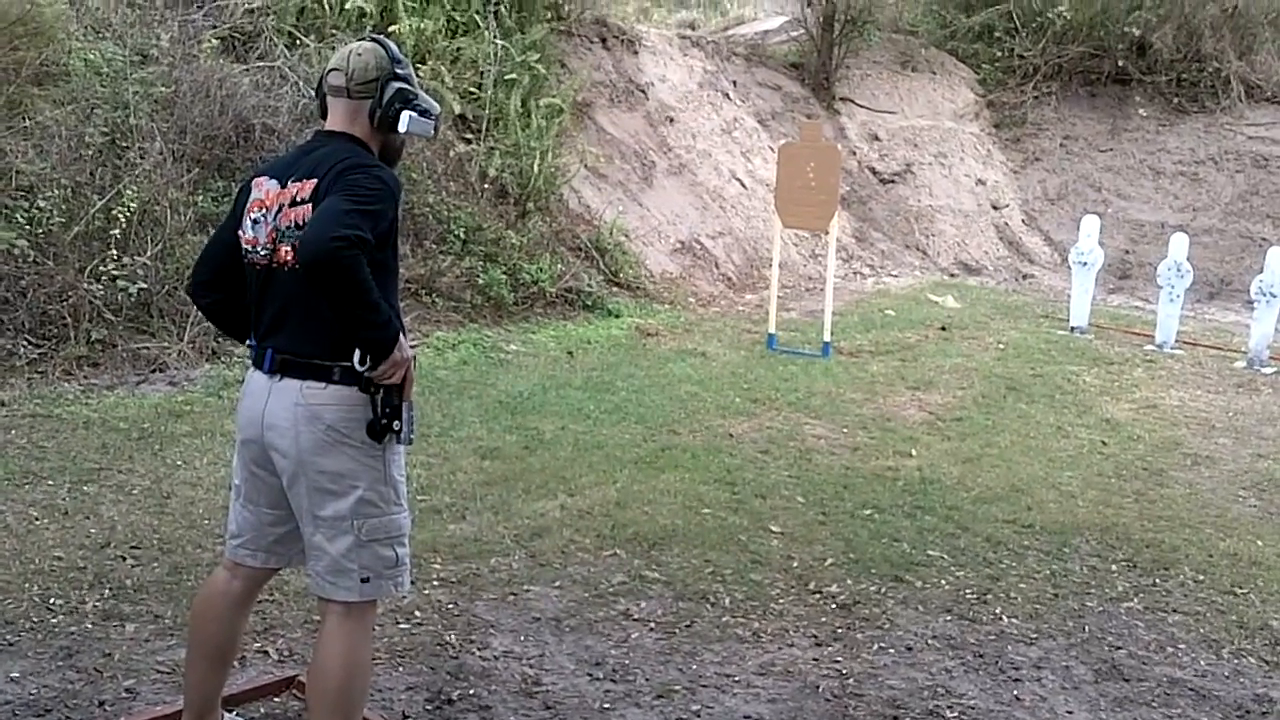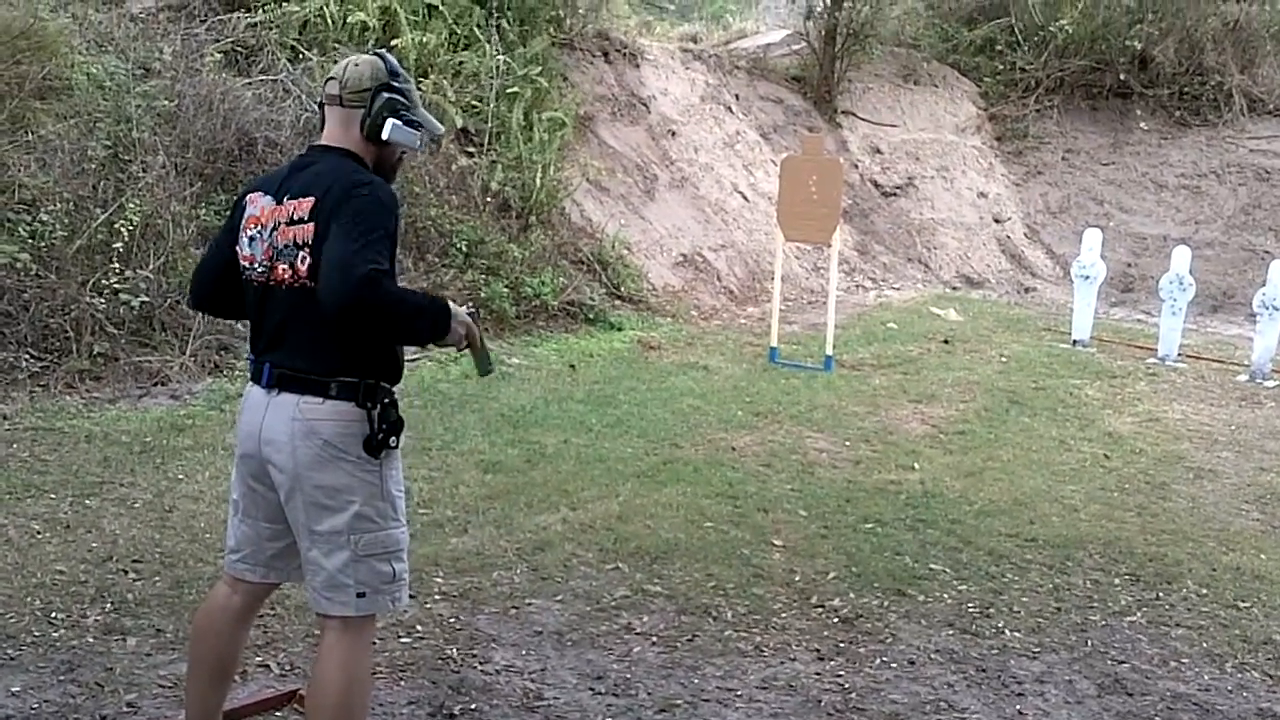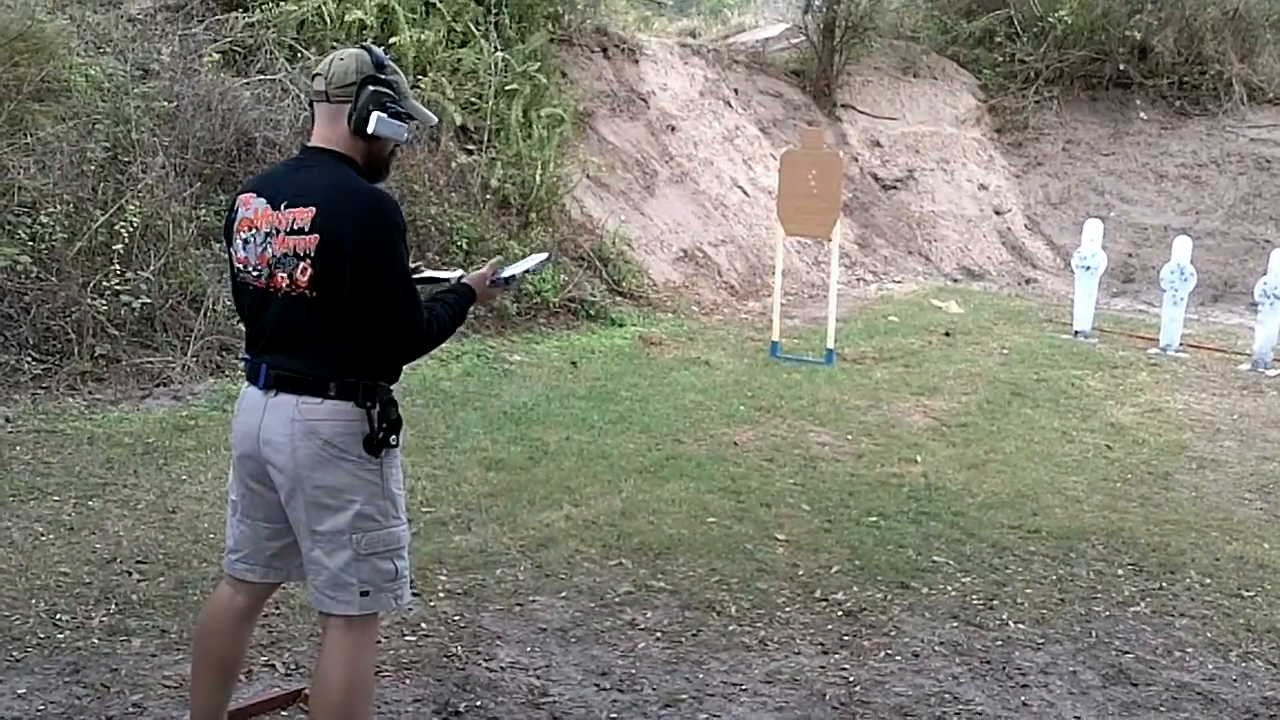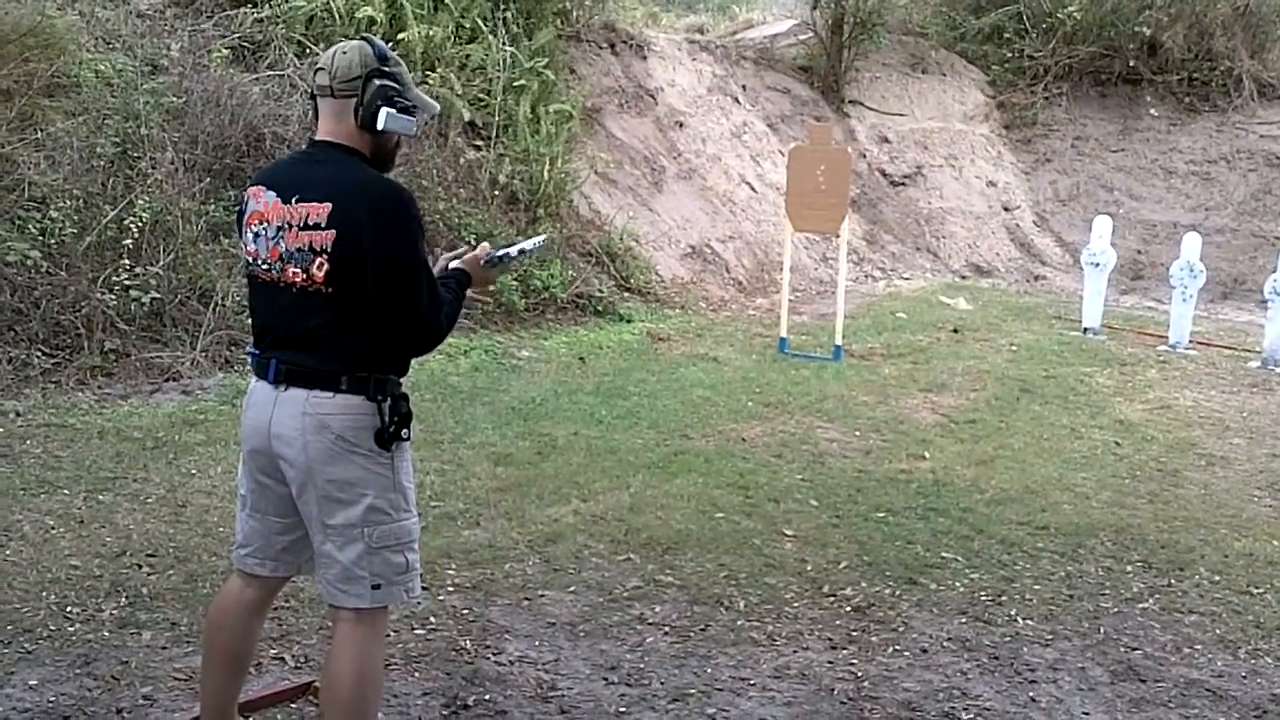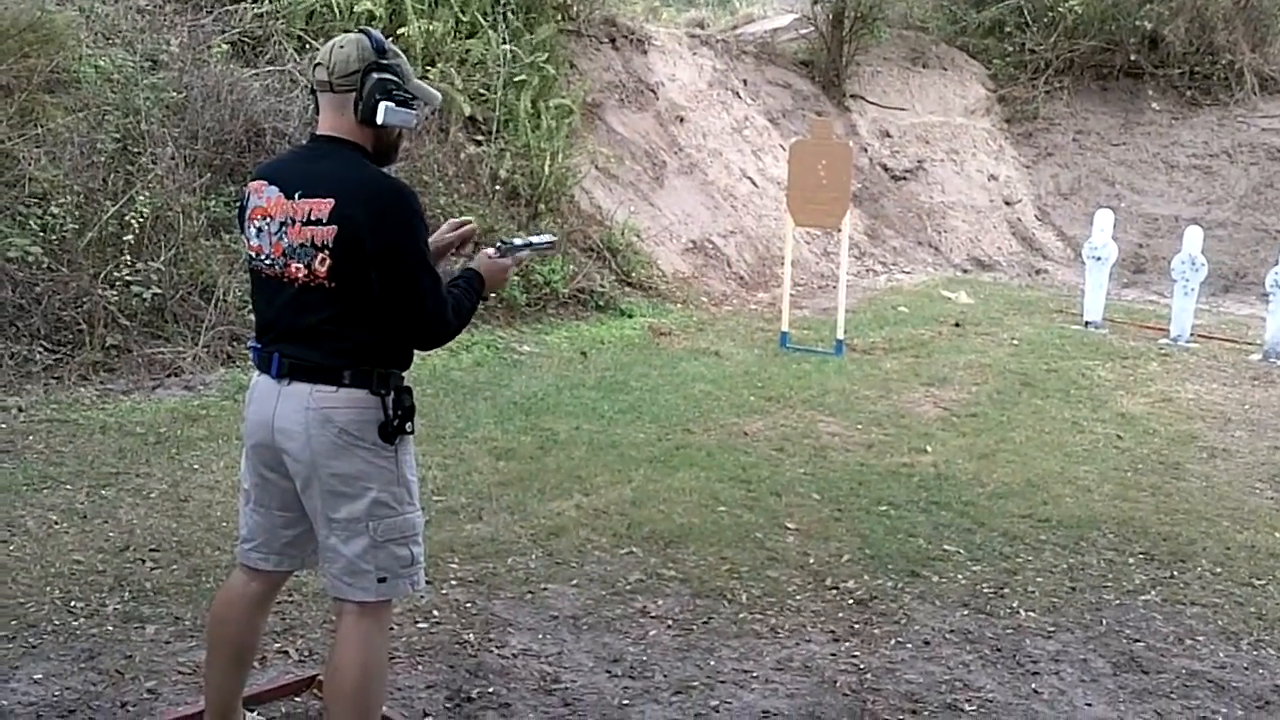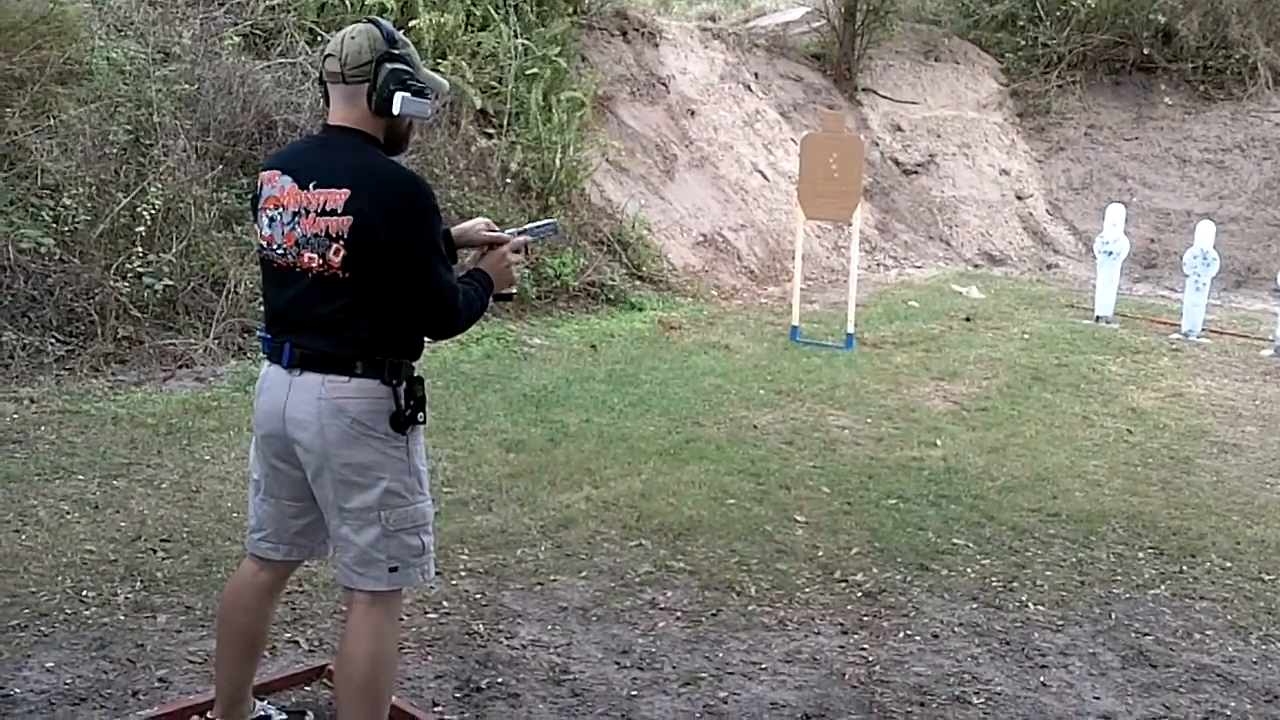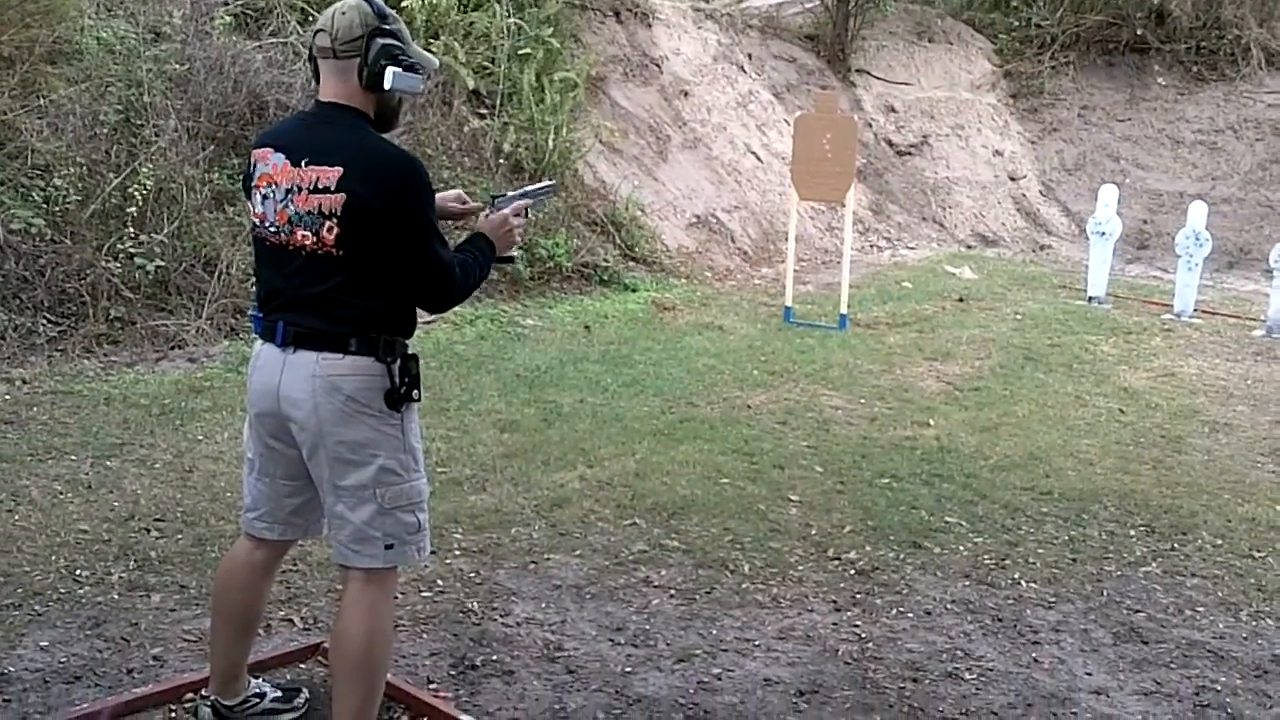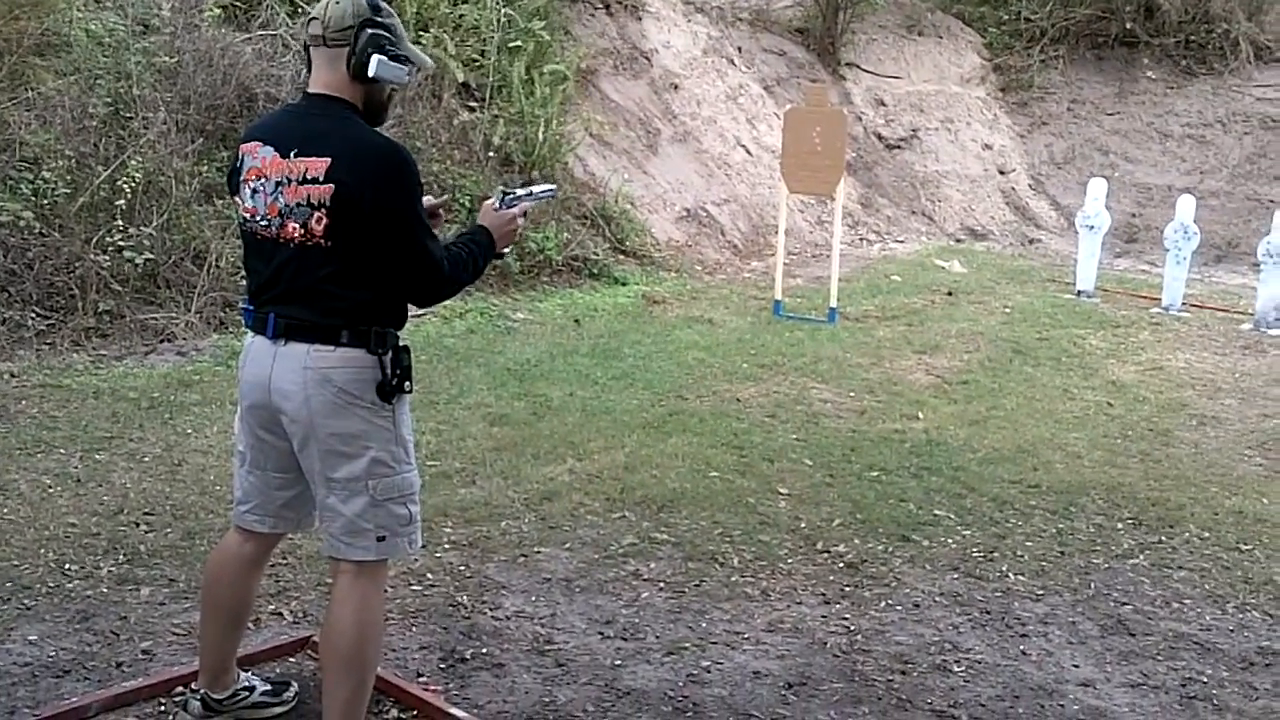
dt=0.3s
person 1, frame 1
left shoulder: (266, 178)
right shoulder: (367, 176)
left elbow: (208, 285)
right elbow: (328, 250)
right wrist: (385, 334)
left hip: (262, 394)
right hip: (335, 409)
left knee: (241, 566)
right knee: (350, 601)
person 1, frame 2
left shoulder: (260, 193)
right shoulder: (362, 192)
left elbow: (208, 291)
right elbow: (356, 292)
right wrist: (440, 317)
left hip: (261, 407)
right hip: (335, 425)
left knee: (241, 581)
right knee: (349, 615)
person 1, frame 3
left shoulder: (252, 196)
right shoulder: (365, 206)
right elbow: (399, 339)
right wrist: (464, 294)
left hip: (257, 409)
right hip: (334, 427)
left knee: (242, 583)
right knee: (351, 612)
person 1, frame 4
left shoulder: (261, 189)
right shoulder: (381, 200)
right elbow: (415, 331)
left wrist: (425, 273)
right wrist: (459, 280)
left hip: (267, 403)
right hip: (345, 420)
left knee: (253, 576)
right knee: (361, 607)
person 1, frame 5
left shoulder: (264, 183)
right shoulder: (382, 196)
right elbow: (426, 327)
left wrist: (425, 248)
right wrist: (476, 280)
left hip: (269, 397)
right hip: (346, 413)
left knee: (255, 571)
right knee: (364, 603)
person 1, frame 6
left shoulder: (277, 171)
right shoulder: (396, 187)
right elbow: (438, 315)
left wrist: (447, 238)
right wrist: (485, 278)
left hip: (280, 386)
right hip: (357, 403)
left knee: (266, 559)
right knee: (376, 591)
person 1, frame 7
left shoulder: (267, 149)
right shoulder: (390, 168)
right elbow: (436, 289)
left wrist: (425, 212)
right wrist: (486, 242)
left hip: (273, 364)
right hip: (351, 382)
left knee: (260, 537)
right knee: (370, 570)
person 1, frame 8
left shoulder: (254, 142)
right shoulder: (379, 158)
right elbow: (424, 282)
right wrist: (487, 237)
left hip: (264, 356)
right hip: (343, 373)
left knee: (251, 529)
right knee: (362, 561)
